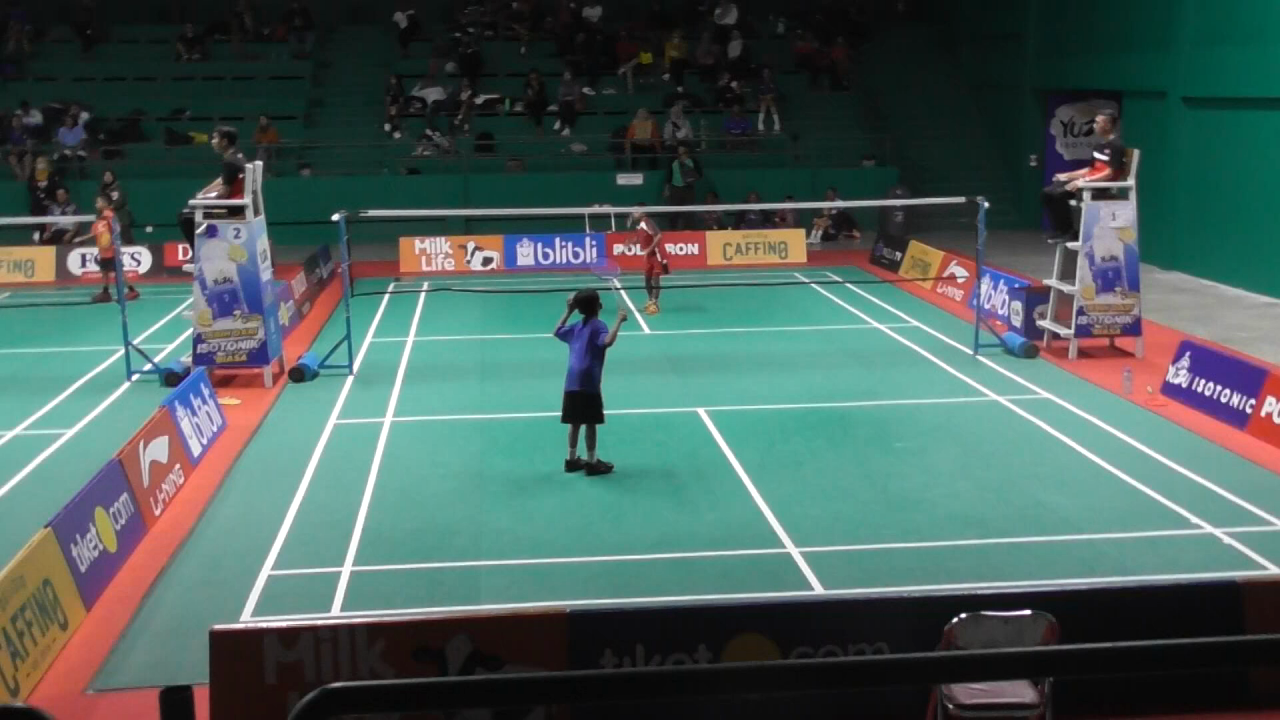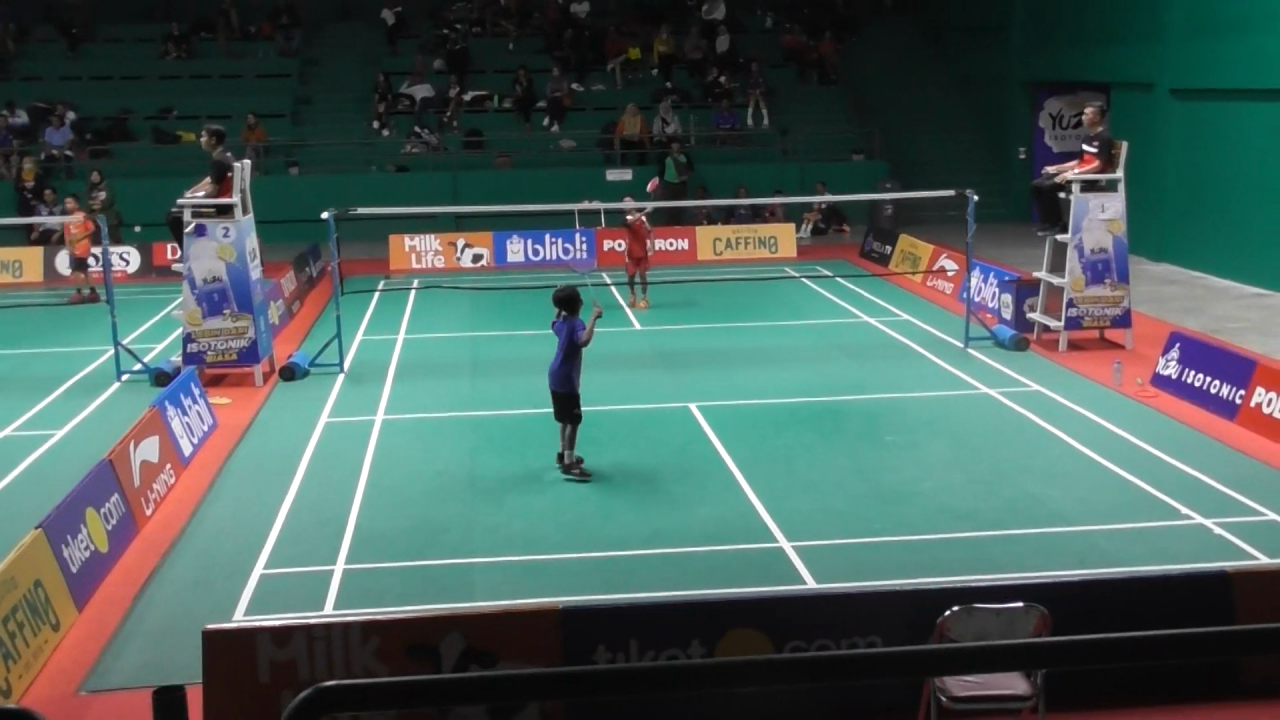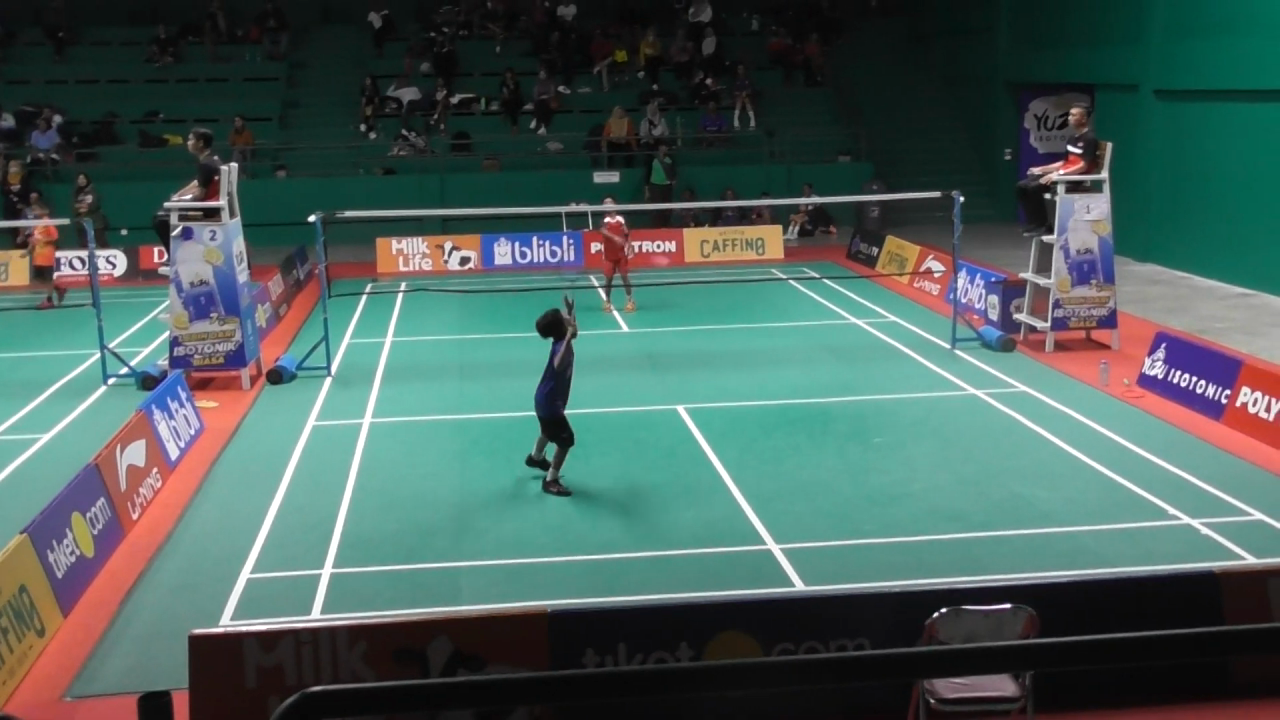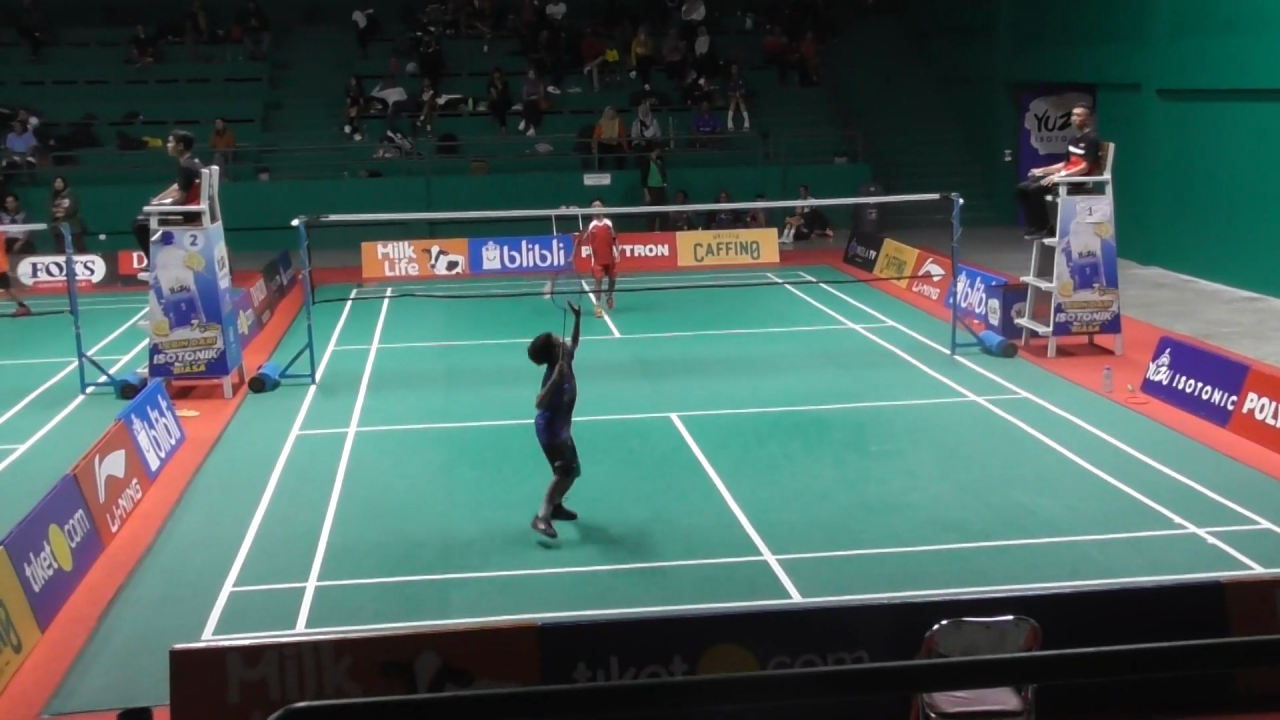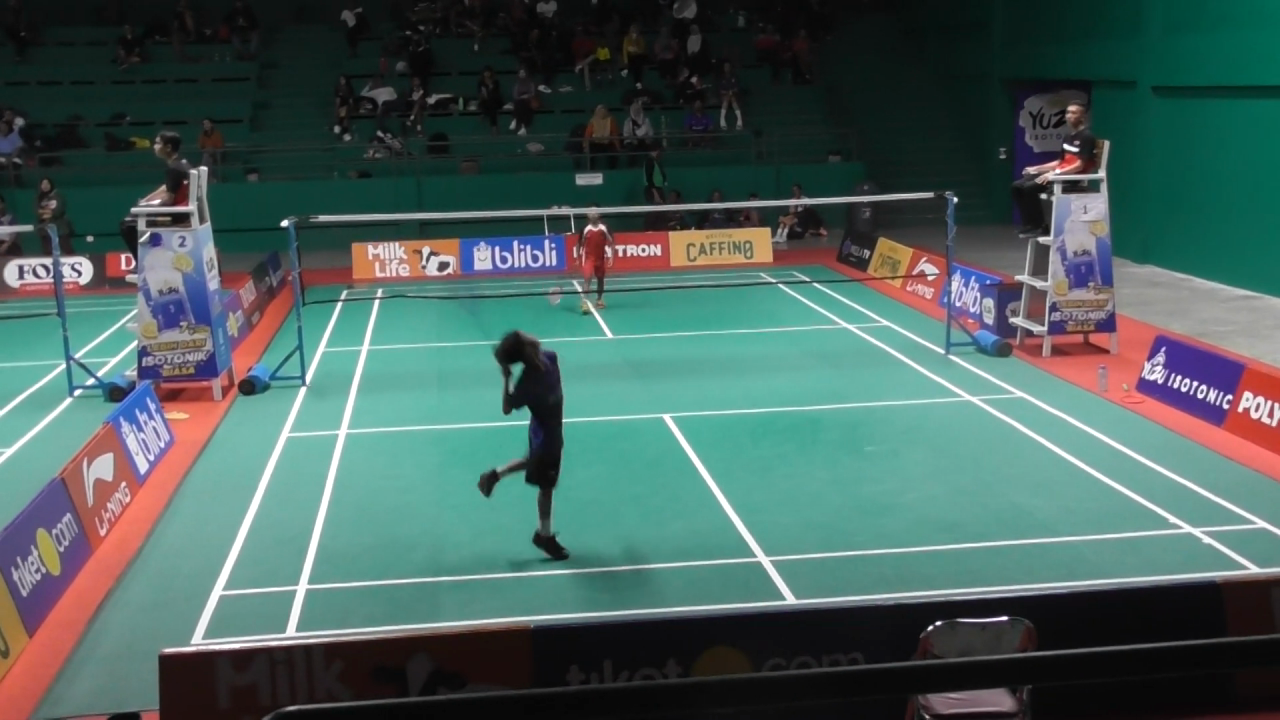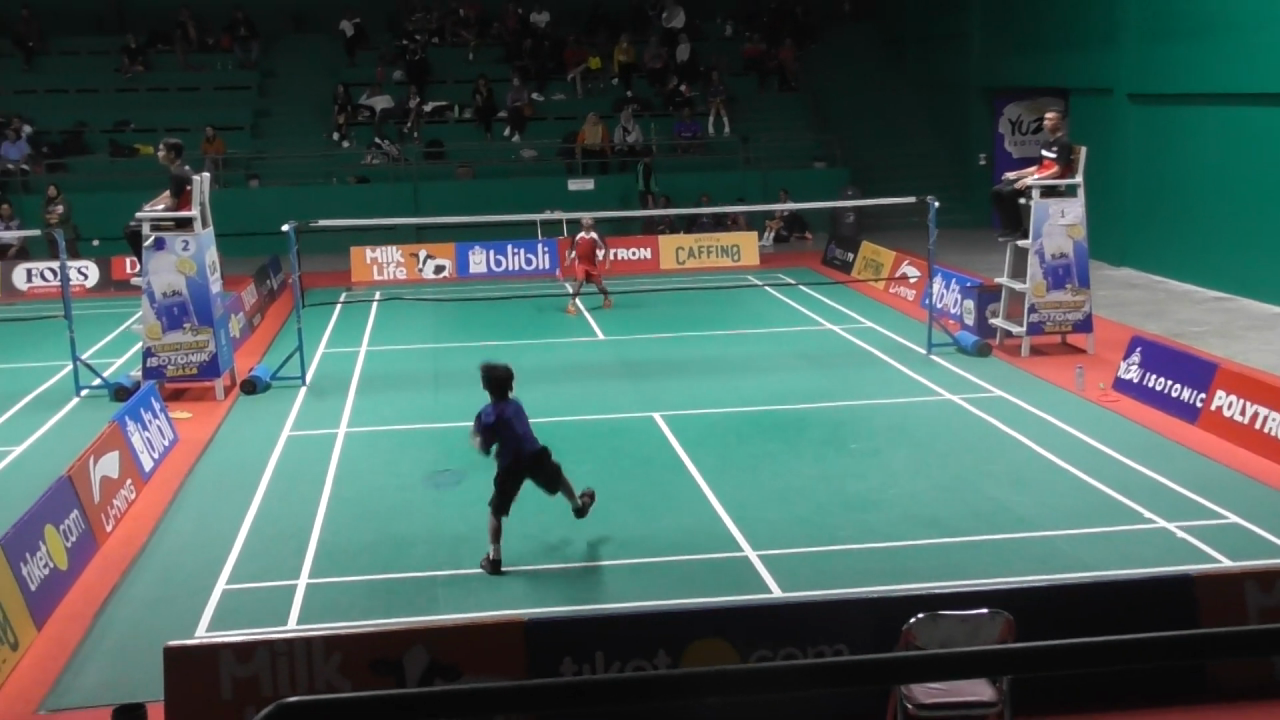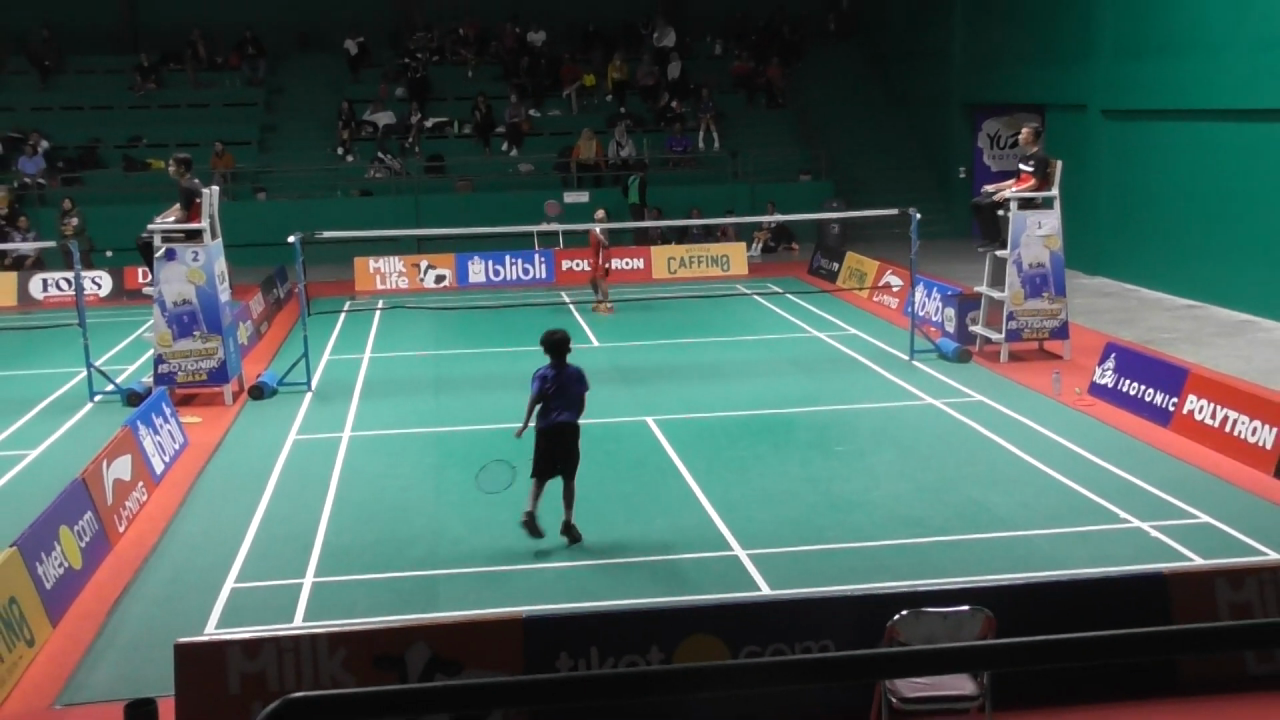
dt=0.4s
person 1, frame 1
left shoulder: (575, 327)
right shoulder: (598, 325)
left elbow: (556, 332)
right elbow: (607, 343)
left wrist: (569, 311)
right wrist: (619, 321)
left hip: (572, 380)
right hip: (588, 381)
left knee: (575, 421)
right knee: (591, 422)
left ankle: (572, 459)
right ankle: (592, 462)
person 1, frame 2
left shoulder: (562, 323)
right shoulder: (577, 324)
left elbow: (554, 323)
right elbow: (584, 340)
left wrist: (560, 305)
right wrist: (593, 318)
left hip: (557, 377)
right hip: (566, 379)
left knee: (566, 417)
right knee: (573, 420)
left ankle: (564, 454)
right ankle: (569, 463)
person 1, frame 3
left shoulder: (562, 340)
right shoulder: (561, 347)
left elbow: (570, 325)
right elbow: (558, 366)
left wrist: (569, 309)
right wrist: (569, 340)
left hip: (550, 400)
right hip: (550, 402)
left knee: (549, 430)
right knee: (565, 440)
left ankle: (536, 457)
right ankle: (550, 481)
person 1, frame 4
left shoulder: (566, 358)
right shoulder: (552, 375)
left elbow: (573, 342)
right elbow: (539, 404)
left wrist: (577, 319)
right wrist: (555, 380)
left hip: (562, 430)
right hip: (551, 431)
left knee: (571, 472)
right knee: (563, 473)
left ankle: (554, 504)
right ankle: (542, 518)
person 1, frame 5
left shoulder: (548, 357)
right shoulder: (527, 381)
right elbow: (507, 409)
right wrist: (507, 378)
left hip: (546, 433)
right hip: (546, 435)
left knee: (533, 462)
right knee: (546, 483)
left ankle: (493, 475)
right ankle: (545, 535)
person 1, frame 6
left shoulder: (485, 415)
right shoulder: (514, 405)
left elbow: (485, 447)
left wrist: (477, 441)
left hip: (510, 466)
right hip: (537, 456)
left knee: (496, 511)
right knee: (557, 480)
left ankle: (494, 558)
right ankle: (579, 505)
person 1, frame 7
left shoulder: (541, 374)
right shoulder: (576, 373)
left elbow: (534, 399)
right elbow: (582, 405)
left wrist: (525, 423)
left hip: (545, 429)
right hip: (569, 428)
left knee: (541, 477)
right knee: (568, 478)
left ankle: (530, 513)
right ankle: (568, 524)
